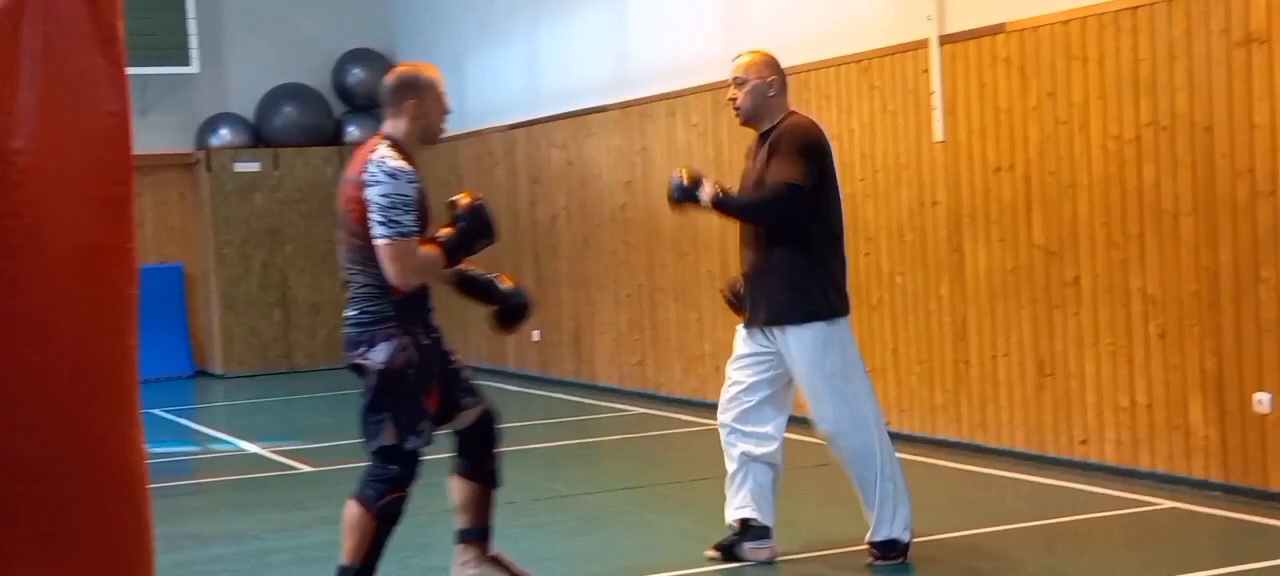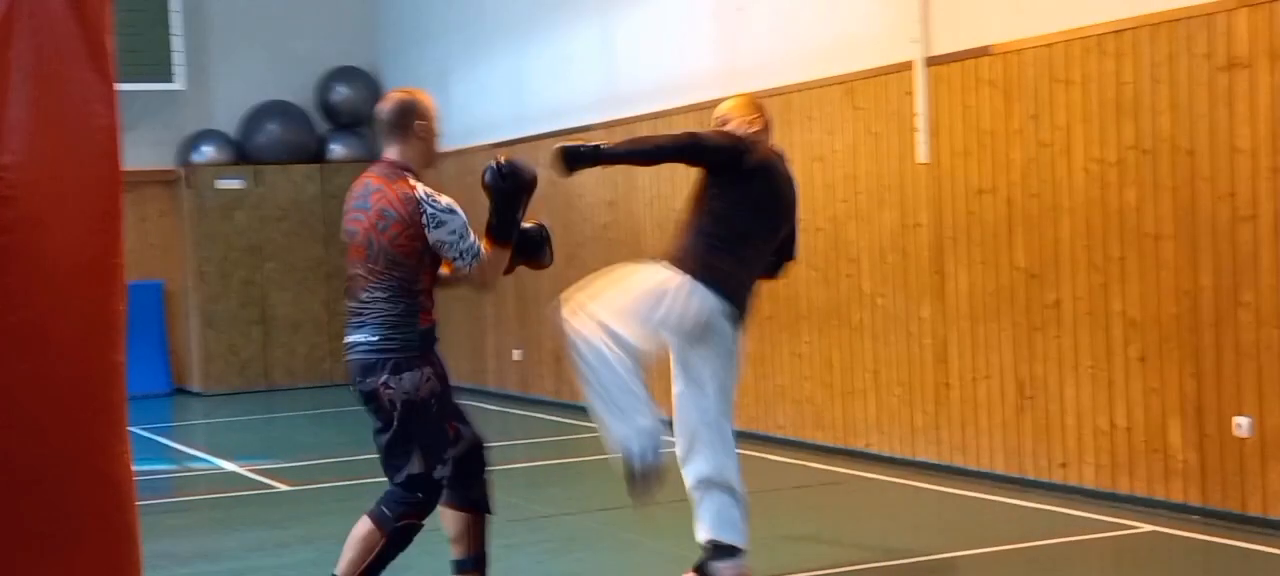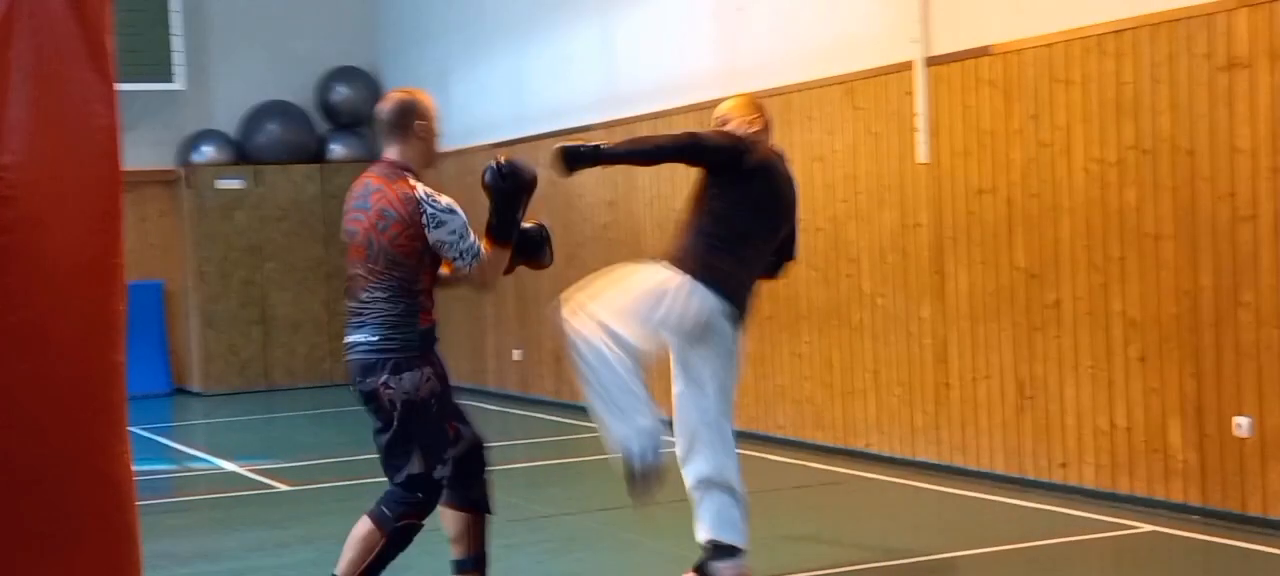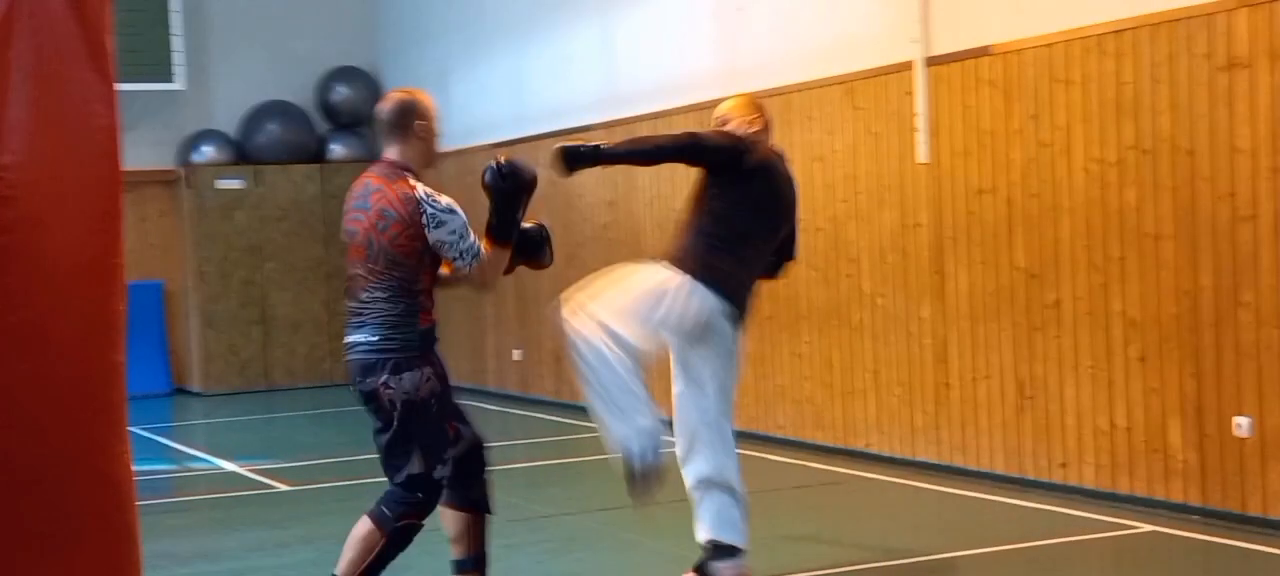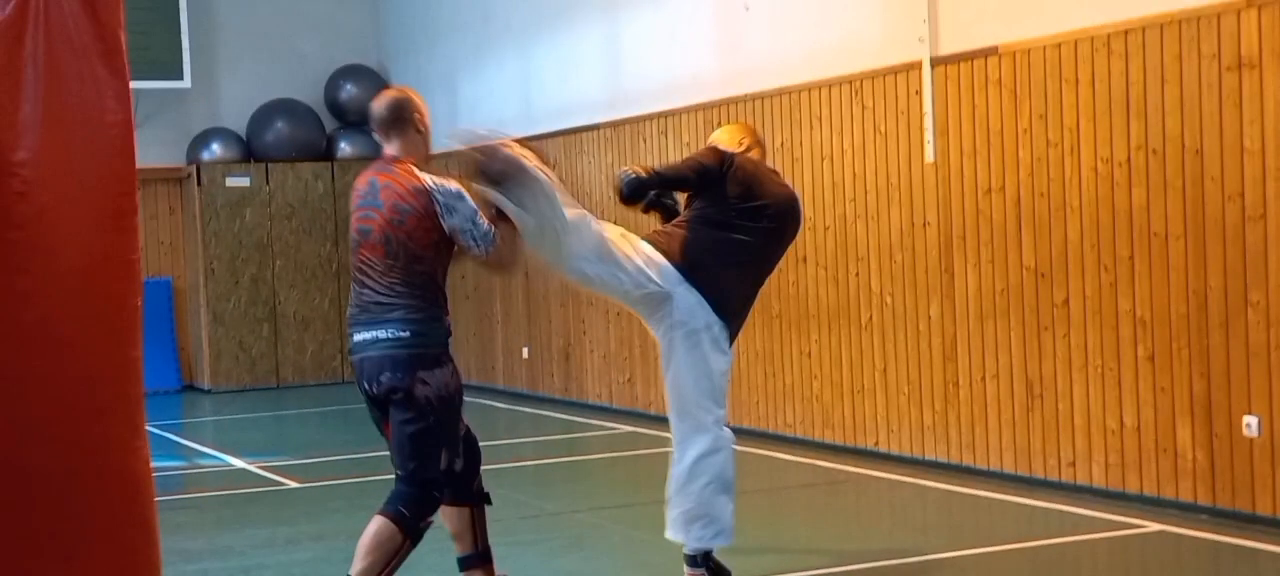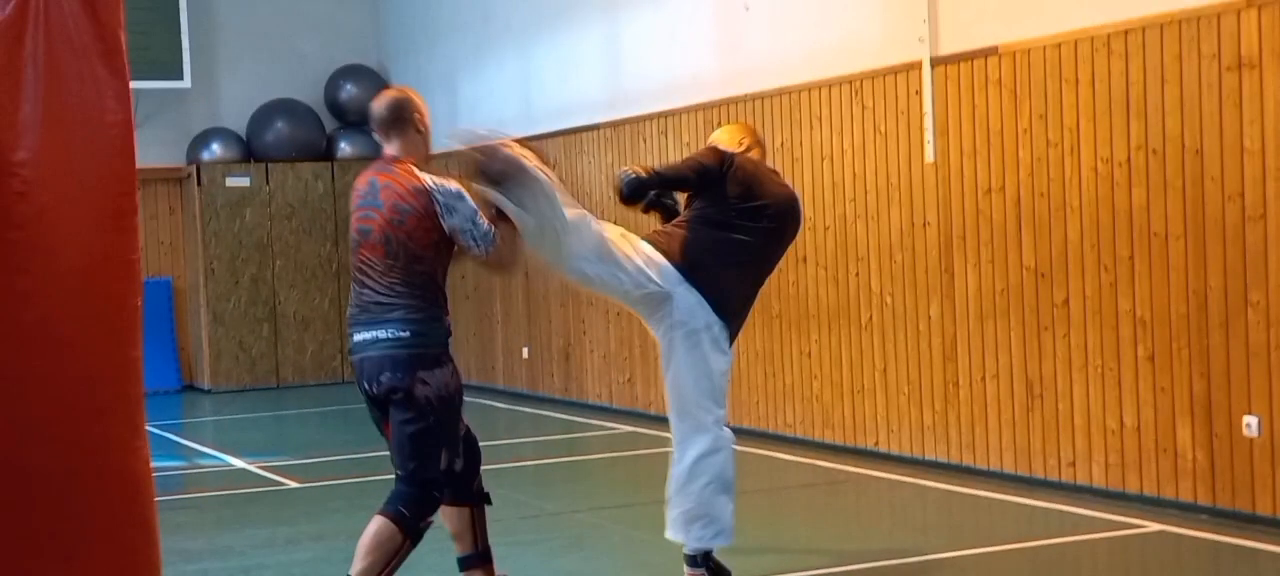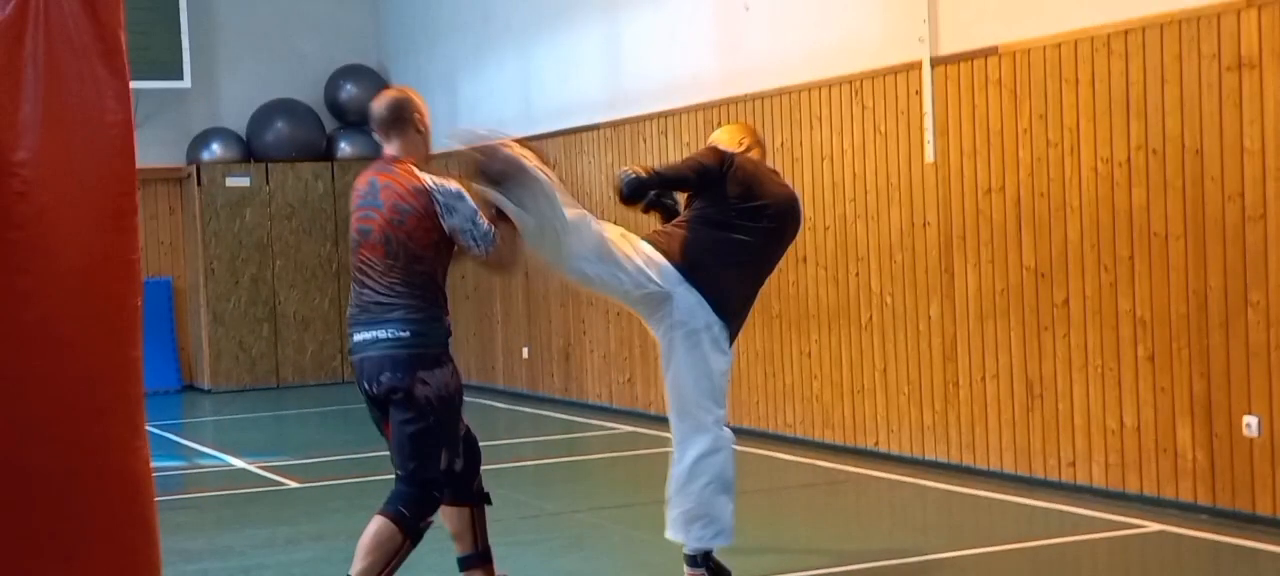
dt=0.7s
person 1, frame 1
left shoulder: (382, 161)
right shoulder: (390, 170)
right elbow: (403, 270)
left wrist: (473, 280)
right wrist: (460, 240)
left hip: (409, 330)
right hip: (387, 336)
left knee: (476, 424)
right knee: (394, 465)
person 1, frame 2
left shoulder: (362, 190)
right shoulder: (429, 205)
right elbow: (483, 275)
left wrist: (505, 251)
right wrist: (508, 212)
left hip: (370, 350)
right hip: (400, 360)
left knee: (463, 455)
right knee: (414, 490)
person 1, frame 3
left shoulder: (363, 190)
right shoulder: (428, 204)
right elbow: (483, 275)
left wrist: (503, 251)
right wrist: (507, 212)
left hip: (368, 351)
right hip: (401, 359)
left knee: (462, 456)
right knee: (414, 490)
person 1, frame 4
left shoulder: (362, 190)
right shoulder: (429, 204)
right elbow: (483, 275)
left wrist: (504, 251)
right wrist: (507, 211)
left hip: (367, 351)
right hip: (402, 358)
left knee: (461, 456)
right knee: (414, 490)
person 1, frame 5
left shoulder: (364, 186)
right shoulder: (438, 192)
right elbow: (500, 255)
left wrist: (484, 211)
left hip: (369, 350)
right hip: (414, 352)
left knee: (458, 457)
right knee: (418, 489)
person 1, frame 6
left shoulder: (364, 186)
right shoulder: (437, 192)
right elbow: (501, 255)
left wrist: (479, 208)
left hip: (368, 350)
right hip: (414, 351)
left knee: (458, 456)
right knee: (419, 488)
person 1, frame 7
left shoulder: (364, 186)
right shoulder: (436, 191)
right elbow: (501, 254)
left wrist: (478, 204)
left hip: (368, 349)
right hip: (415, 351)
left knee: (459, 456)
right knee: (419, 488)
person 2, frame 1
left shoulder: (798, 136)
right shoulder: (764, 144)
left elbow: (781, 206)
left wrist: (713, 196)
right wrist: (748, 278)
left hip: (807, 310)
right hip: (765, 312)
left knee: (847, 422)
right knee: (743, 417)
left ankle: (892, 532)
right ankle: (752, 528)
person 2, frame 2
left shoulder: (740, 153)
right shoulder: (781, 184)
left elbow: (671, 147)
right elbow: (775, 260)
left wrist: (591, 153)
left hip: (691, 287)
right hip: (724, 309)
left knee: (587, 313)
right knee: (706, 429)
left ankle: (640, 444)
person 2, frame 3
left shoulder: (737, 152)
right shoulder: (782, 185)
left elbow: (669, 147)
right elbow: (774, 261)
left wrist: (591, 153)
left hip: (689, 286)
right hip: (725, 308)
left knee: (588, 314)
right knee: (707, 427)
left ankle: (640, 445)
person 2, frame 4
left shoulder: (737, 151)
right shoulder: (783, 184)
left elbow: (670, 146)
right elbow: (773, 262)
left wrist: (593, 152)
left hip: (687, 286)
right hip: (725, 309)
left knee: (588, 314)
right knee: (707, 425)
left ankle: (638, 444)
person 2, frame 5
left shoulder: (724, 165)
right shoulder: (787, 206)
left elbow: (640, 184)
left wrist: (637, 180)
left hip: (660, 268)
right hip: (709, 316)
right knee: (702, 429)
person 2, frame 6
left shoulder: (725, 166)
right shoulder: (787, 205)
left elbow: (676, 175)
left wrist: (642, 180)
right wrist: (674, 213)
left hip: (661, 269)
right hip: (707, 315)
right knee: (703, 428)
person 2, frame 7
left shoulder: (727, 167)
right shoulder: (787, 206)
left elbow: (676, 176)
left wrist: (644, 180)
right wrist: (675, 213)
left hip: (661, 268)
right hip: (710, 316)
left knee: (573, 231)
right knee: (703, 429)
